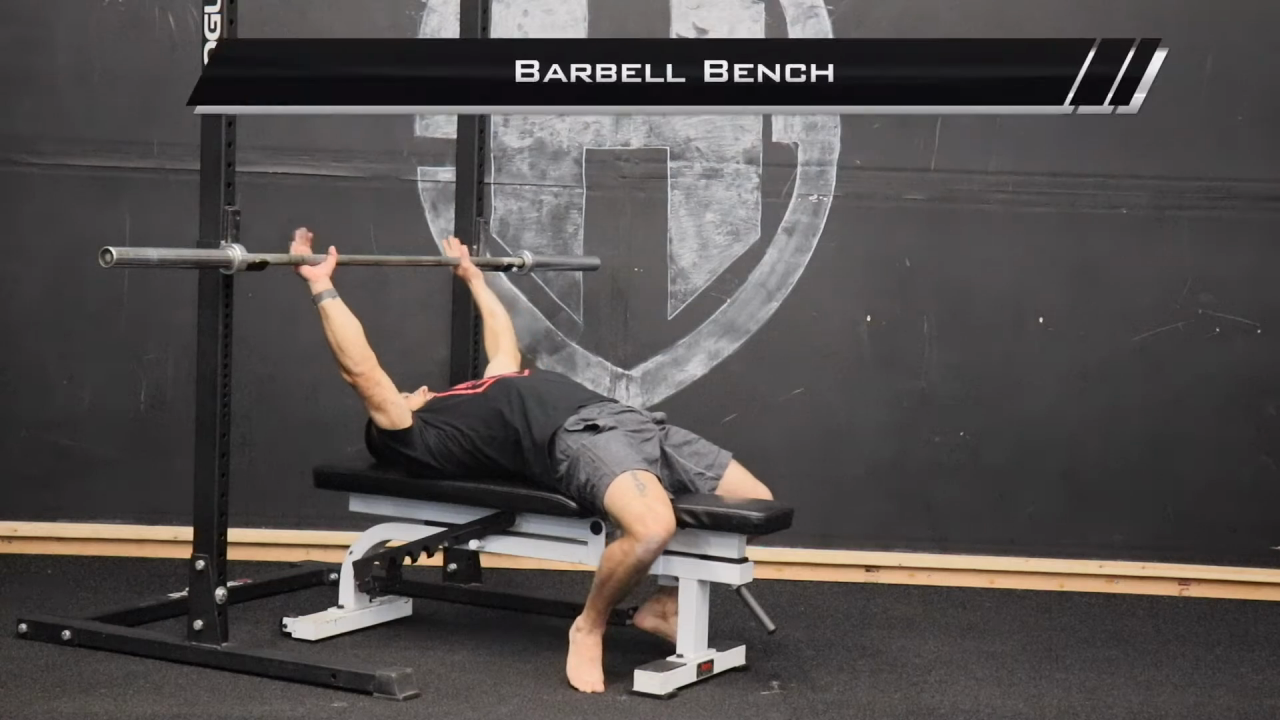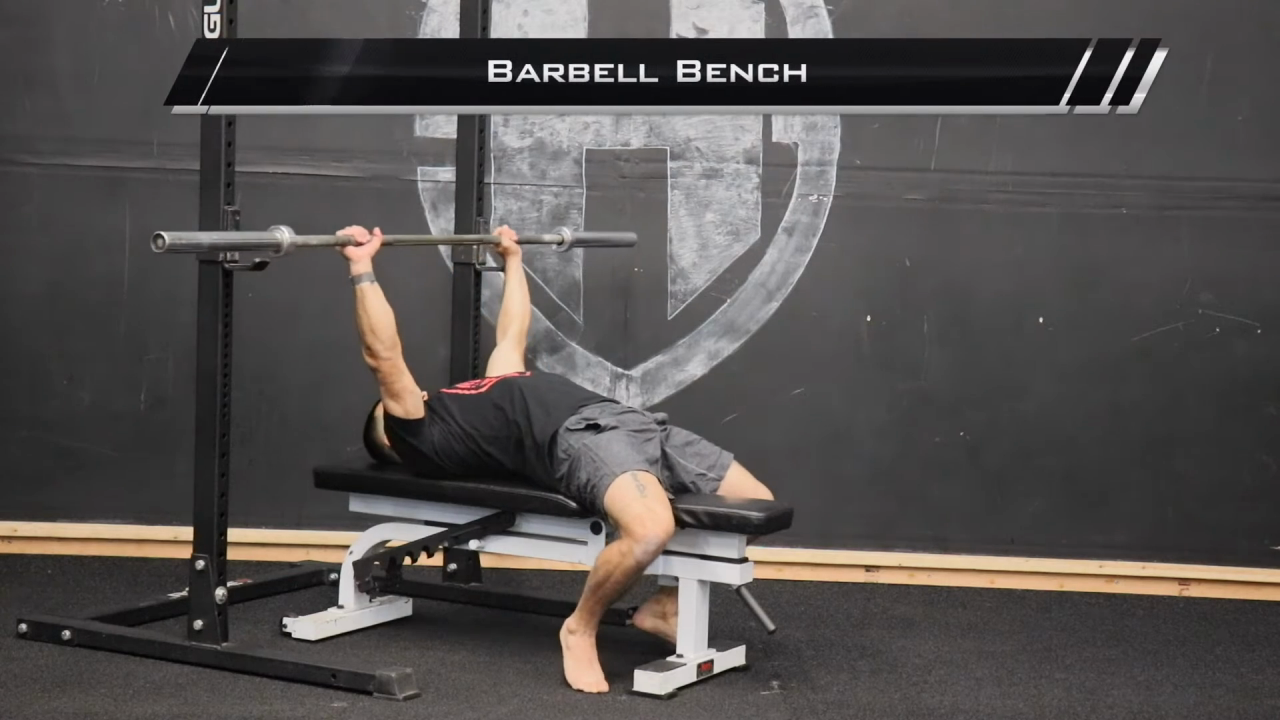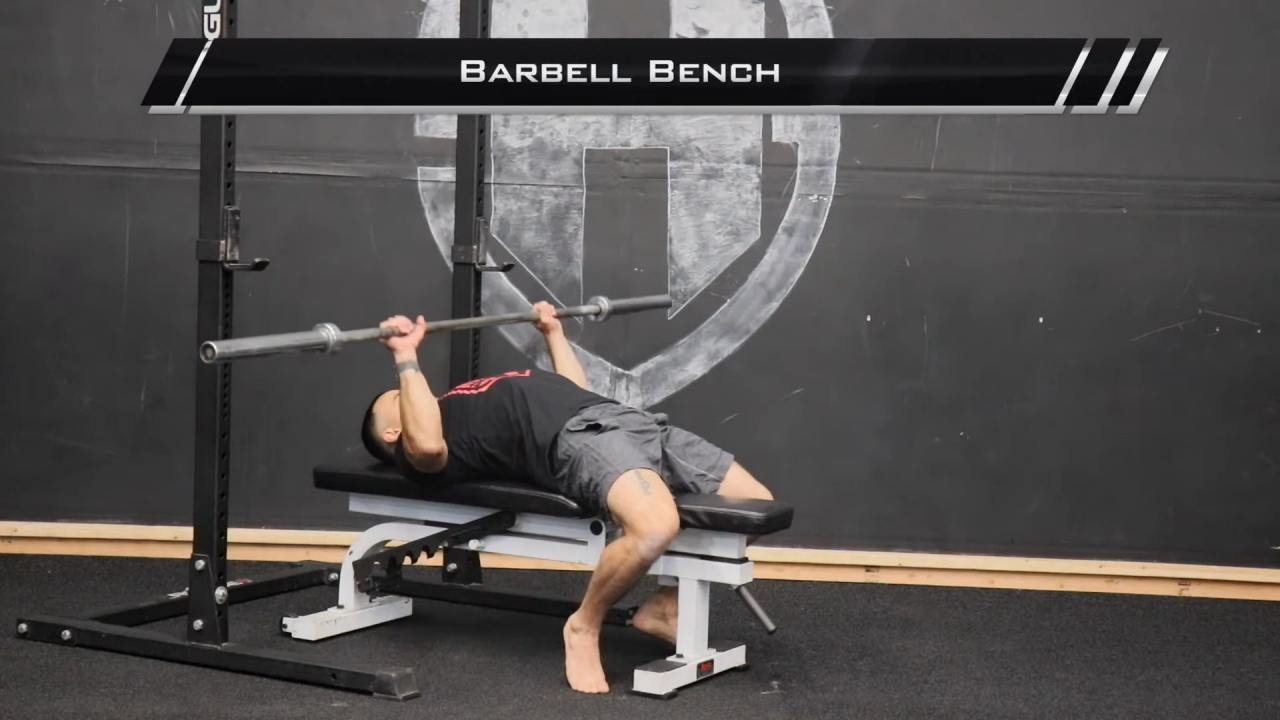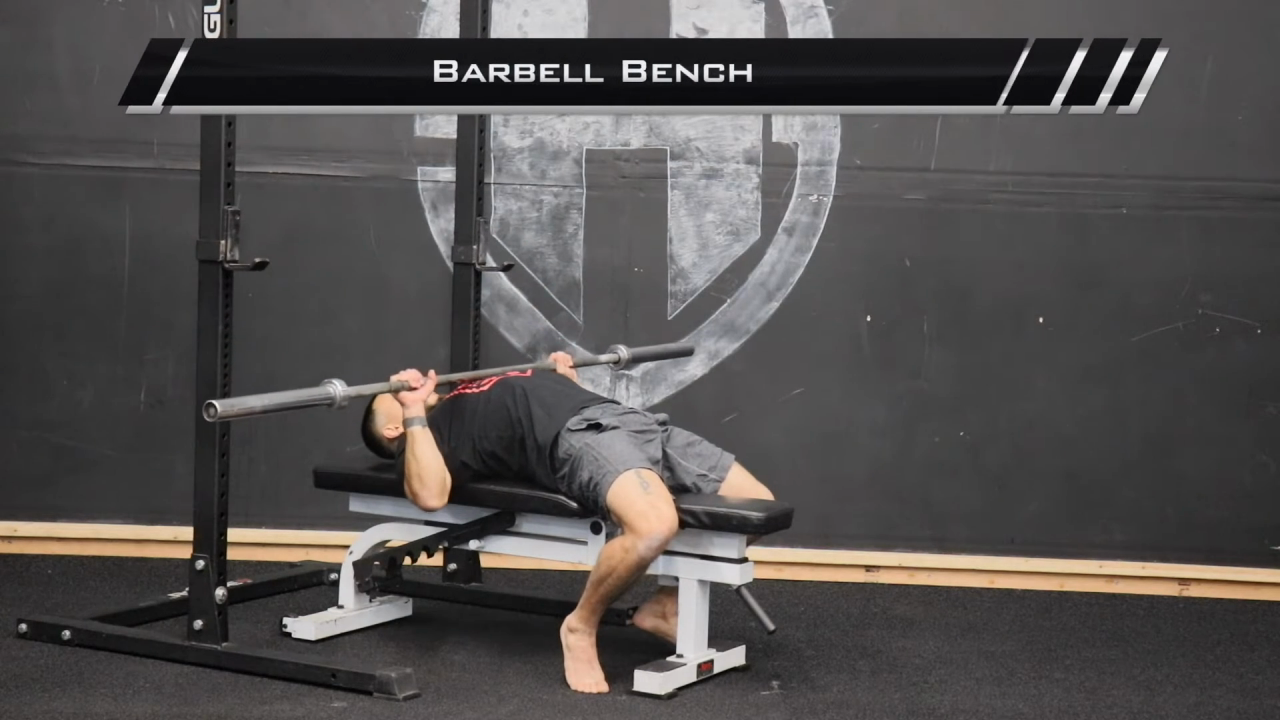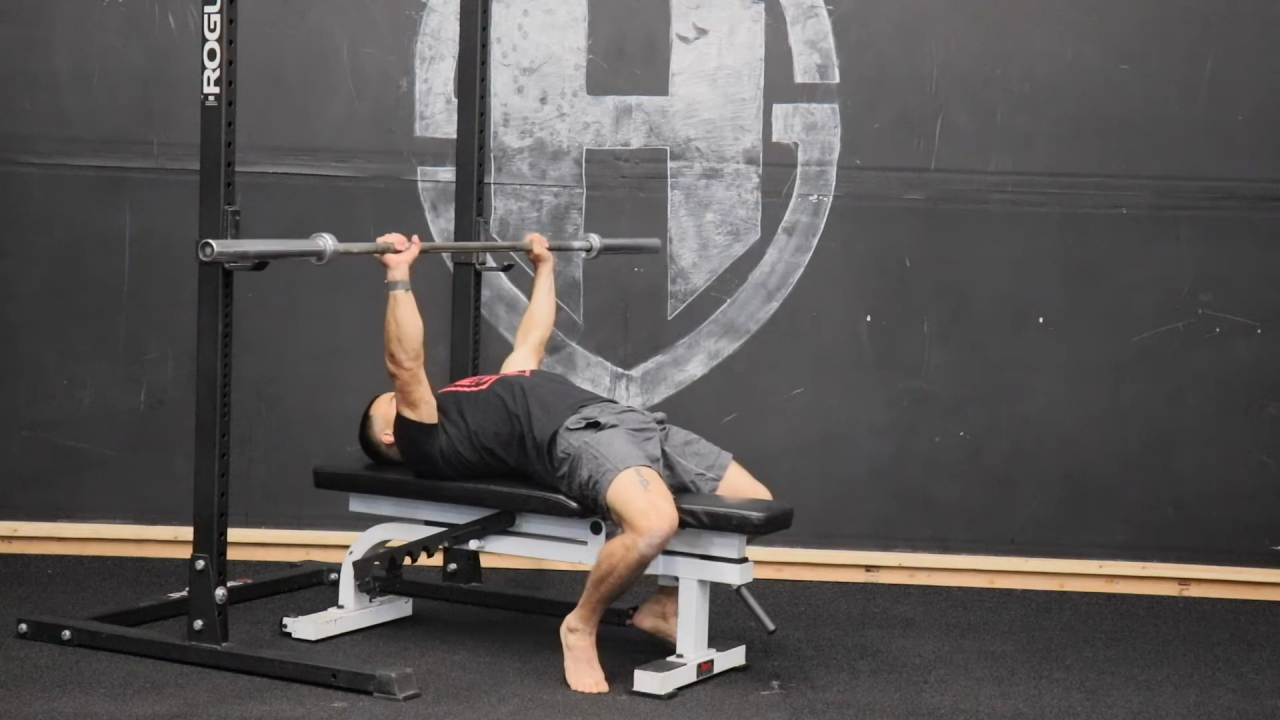
dt=1s
person 1, frame 1
left shoulder: (474, 405)
right shoulder: (418, 440)
left elbow: (505, 349)
right elbow: (362, 372)
left wrist: (473, 277)
right wrist: (321, 286)
left knee: (755, 505)
right knee: (653, 527)
left ankle: (665, 605)
right ankle: (589, 627)
person 1, frame 2
left shoulder: (474, 404)
right shoulder: (424, 439)
left elbow: (511, 335)
right elbow: (383, 355)
left wrist: (512, 257)
right wrist: (362, 268)
right knee: (650, 530)
left ankle: (666, 604)
right ankle: (581, 627)
person 1, frame 3
left shoulder: (473, 406)
right shoulder: (417, 448)
left elbow: (575, 392)
right elbow: (427, 444)
left wrist: (553, 331)
right wrist: (405, 356)
right knee: (655, 527)
left ankle: (666, 606)
right ankle: (584, 626)
person 1, frame 4
left shoulder: (475, 403)
right shoulder: (427, 432)
right elbow: (430, 496)
left wrist: (568, 380)
right wrist: (413, 409)
right knee: (653, 527)
left ankle: (667, 604)
right ankle: (581, 626)
person 1, frame 5
left shoulder: (478, 405)
right shoulder: (427, 442)
left elbow: (532, 340)
right elbow: (404, 363)
left wrist: (544, 266)
right wrist: (398, 275)
right knee: (654, 525)
left ankle: (666, 604)
right ankle: (581, 626)
